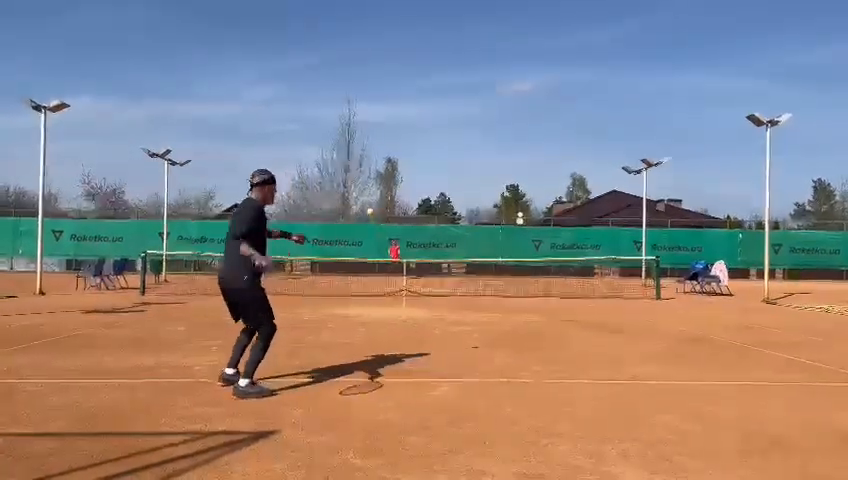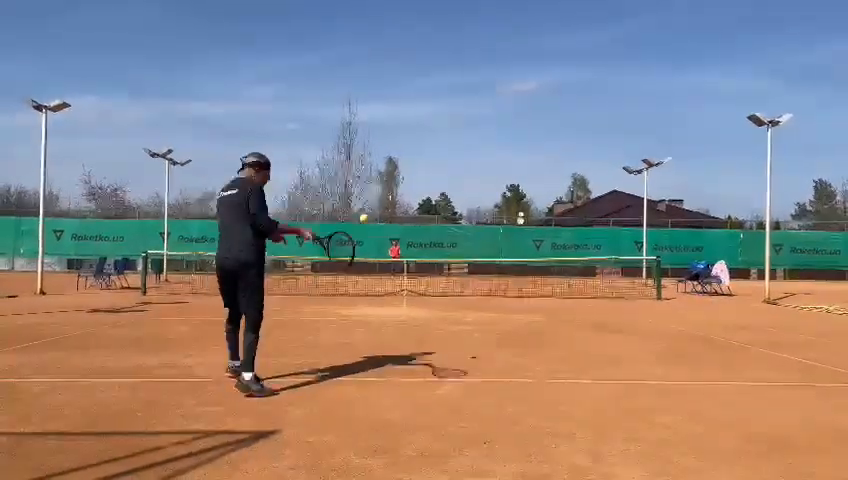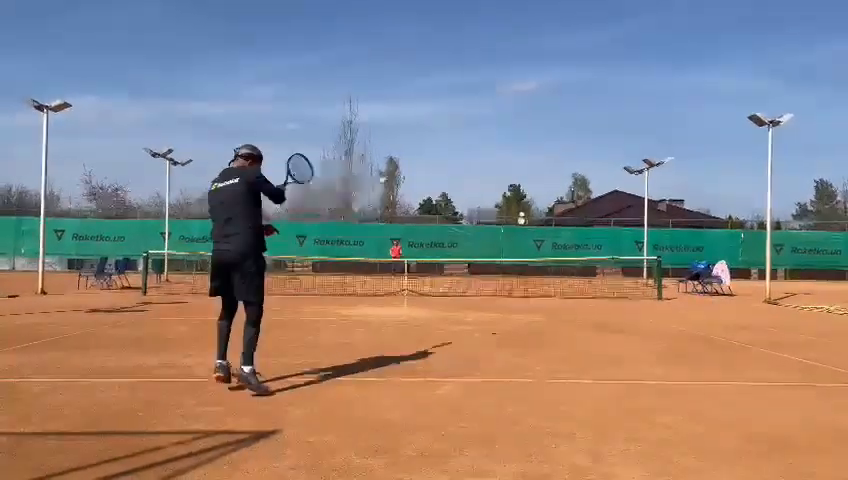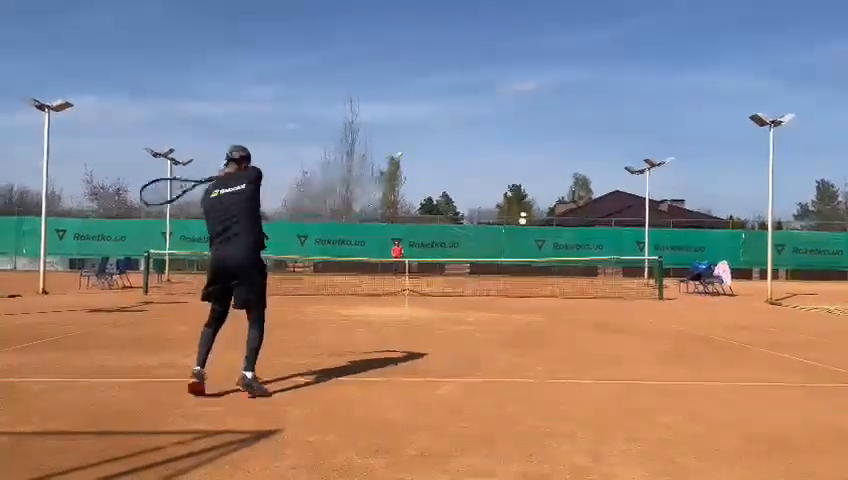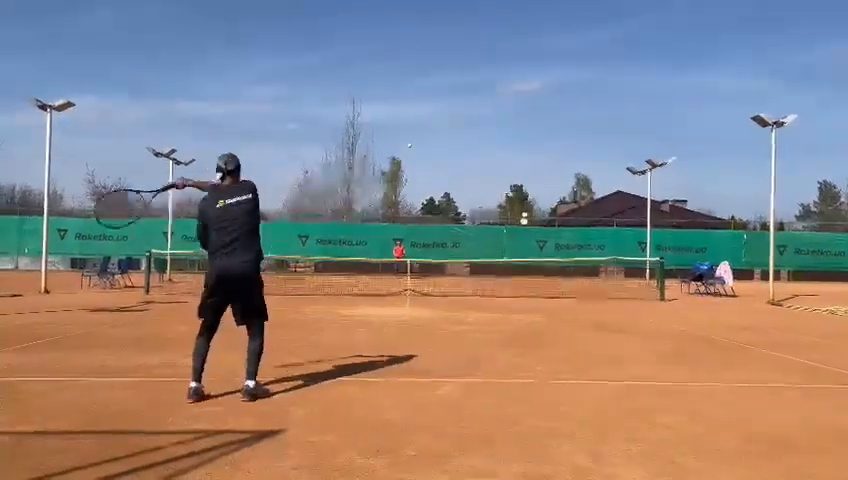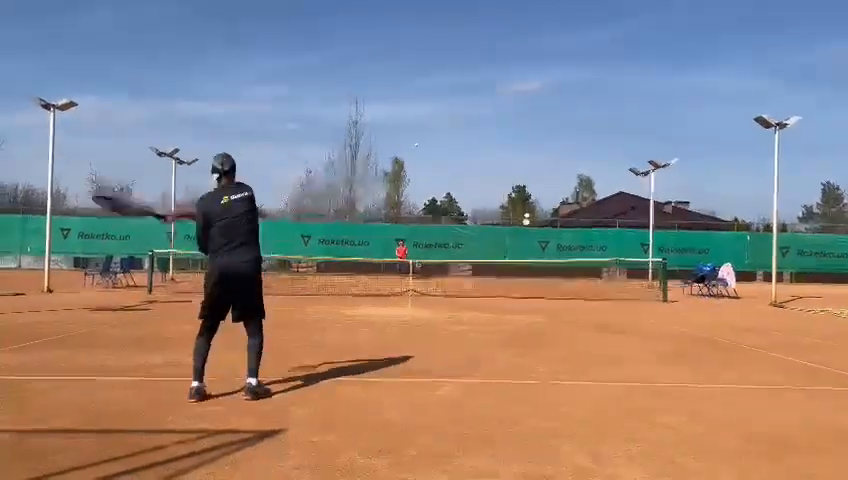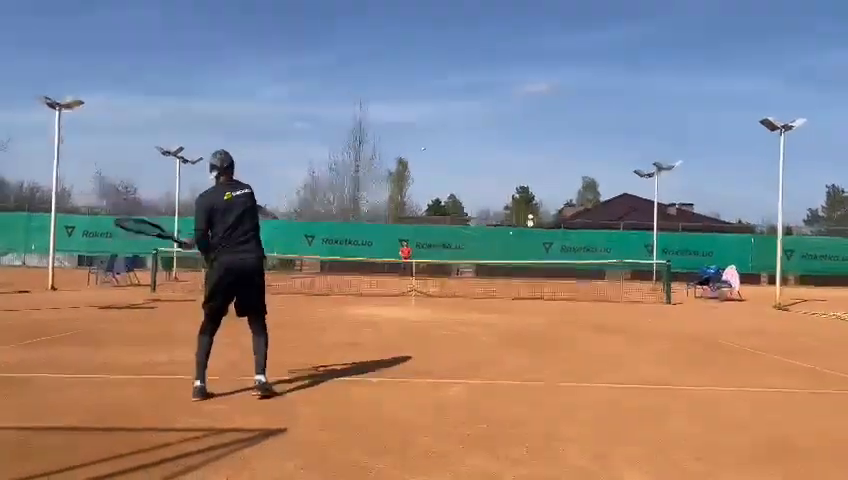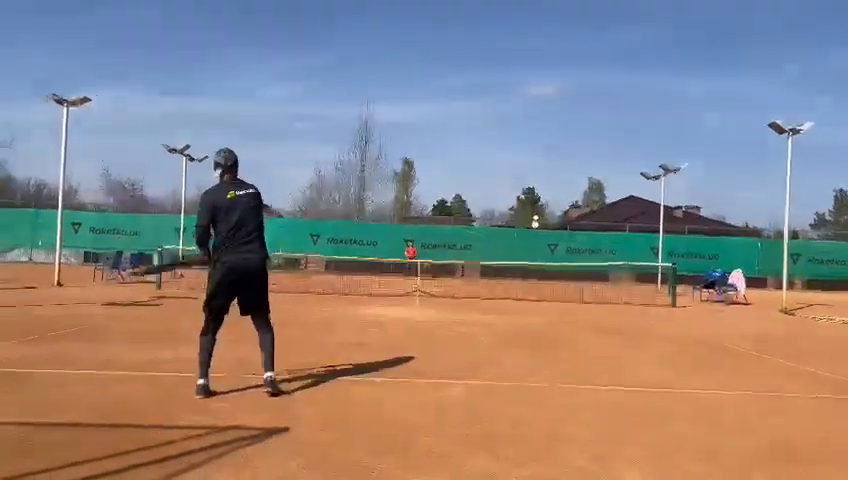
dt=0.1s
person 1, frame 1
left shoulder: (254, 210)
right shoulder: (251, 209)
left elbow: (261, 233)
right elbow: (238, 242)
left wrist: (287, 235)
right wrist: (256, 256)
left hip: (231, 279)
right hip: (242, 280)
left knee: (252, 326)
right knee: (267, 328)
left ankle: (229, 372)
right ankle: (244, 383)
person 1, frame 2
left shoulder: (225, 190)
right shoulder: (252, 188)
right elbow: (262, 222)
left wrist: (271, 233)
right wrist: (295, 230)
left hip: (224, 260)
right hip: (246, 260)
left knee: (236, 313)
right knee: (254, 317)
left ankle: (235, 364)
right ankle: (248, 376)
person 1, frame 3
left shoulder: (215, 184)
right shoulder: (251, 177)
right elbow: (278, 197)
right wrist: (278, 188)
left hip: (221, 253)
right hip: (246, 252)
left knee: (228, 309)
right knee: (253, 311)
left ankle: (222, 363)
right ankle: (247, 371)
person 1, frame 4
left shoulder: (209, 192)
right shoulder: (253, 176)
left elbow: (212, 230)
left hip: (220, 260)
right hip: (248, 259)
left knee: (216, 317)
right knee: (256, 319)
left ankle: (199, 371)
right ankle: (248, 375)
person 1, frame 5
left shoulder: (206, 204)
right shoulder: (249, 189)
left elbow: (204, 241)
right wrist: (191, 183)
left hip: (219, 271)
right hip: (247, 270)
left knee: (207, 328)
right knee: (255, 328)
left ankle: (195, 385)
right ankle: (250, 384)
person 1, frame 6
left shoulder: (206, 202)
right shoulder: (247, 191)
left elbow: (203, 243)
left hip: (220, 269)
right hip: (249, 267)
left knee: (207, 327)
right knee: (254, 327)
left ankle: (197, 385)
right ankle: (252, 382)
person 1, frame 7
left shoulder: (205, 199)
right shoulder: (247, 191)
left elbow: (201, 239)
left hip: (223, 266)
right hip: (252, 265)
left knee: (209, 325)
right knee: (258, 324)
left ankle: (199, 384)
right ankle: (260, 380)
person 1, frame 8
left shoulder: (210, 196)
right shoulder: (253, 191)
left elbow: (201, 234)
left wrist: (210, 255)
left hip: (226, 264)
right hip: (255, 264)
left knee: (211, 324)
right knee: (262, 322)
left ankle: (202, 382)
right ankle: (269, 376)
